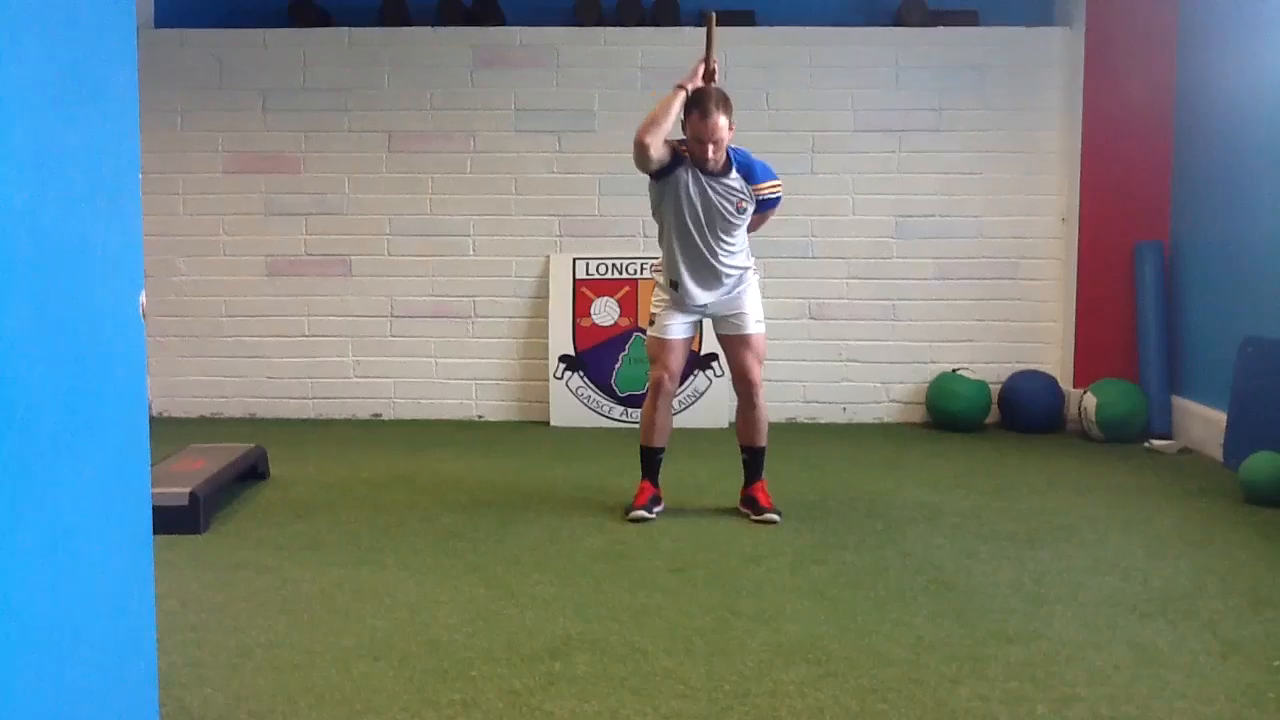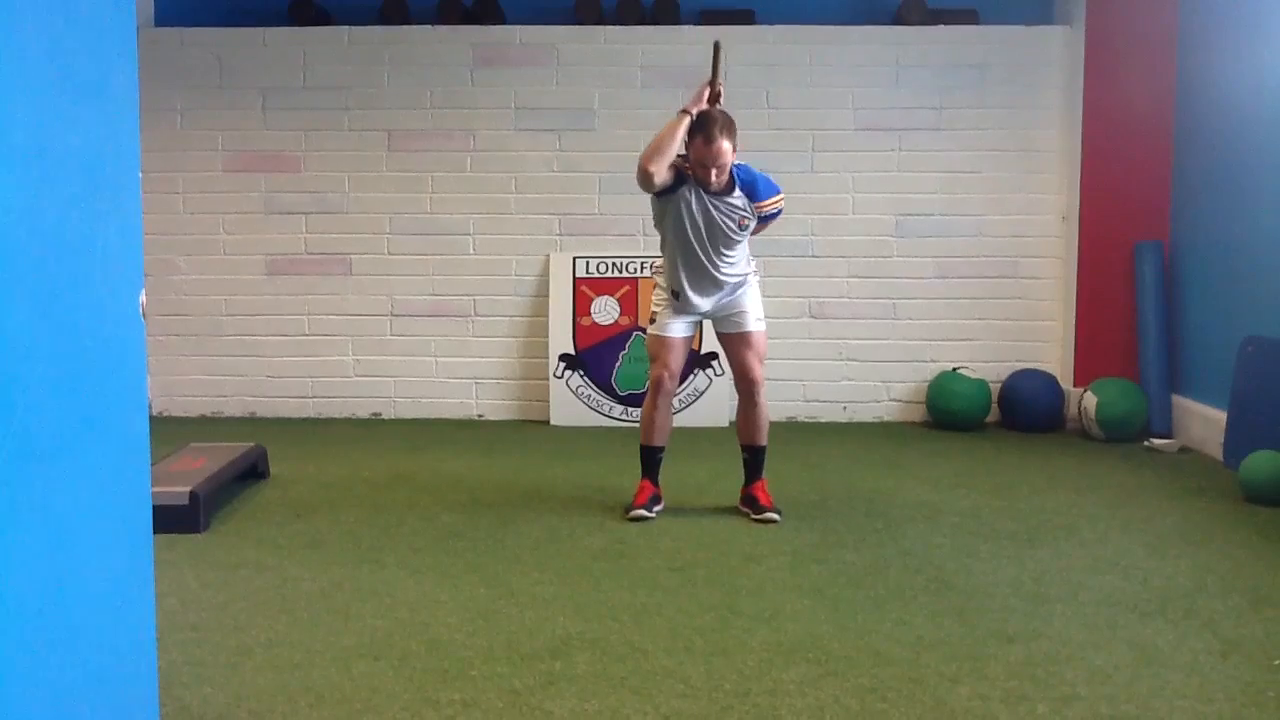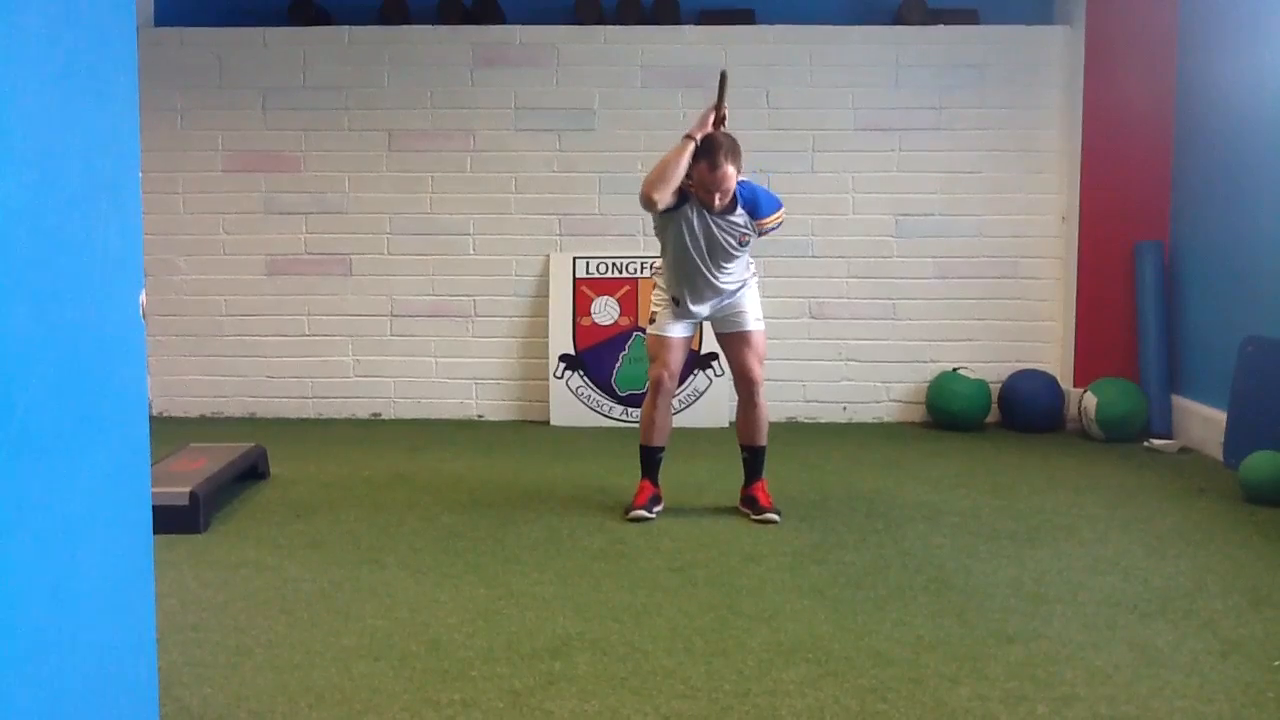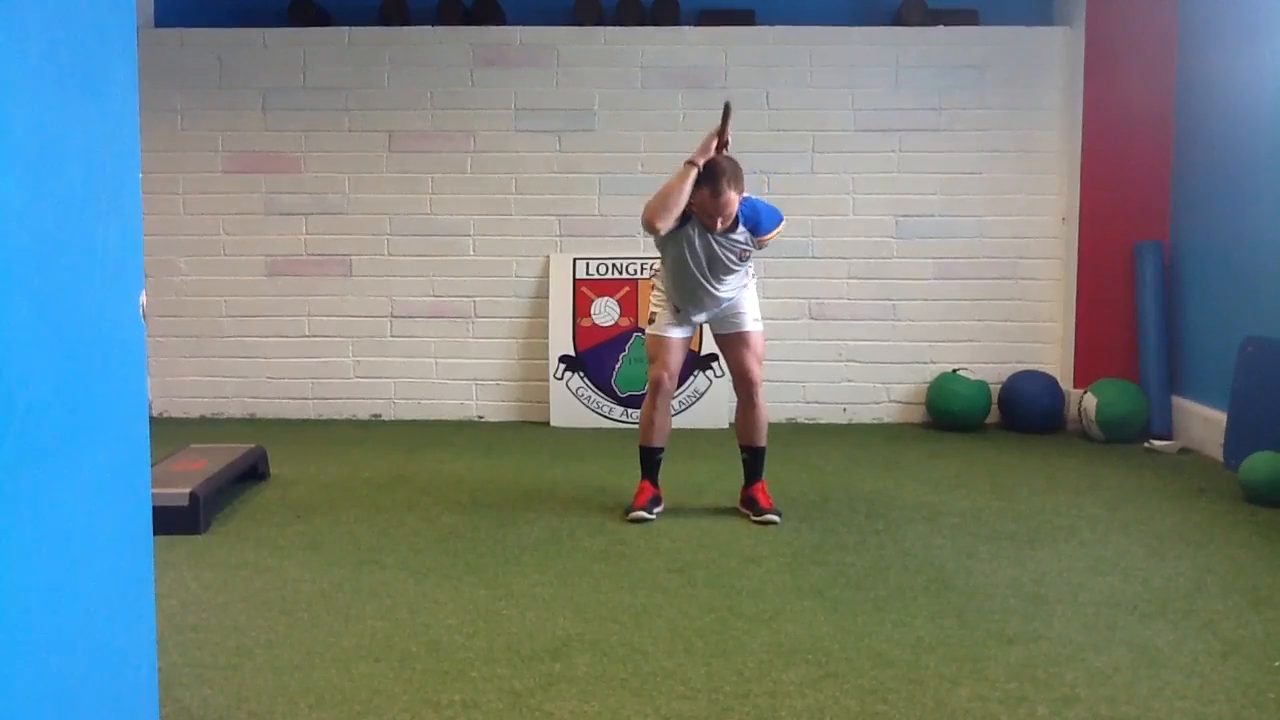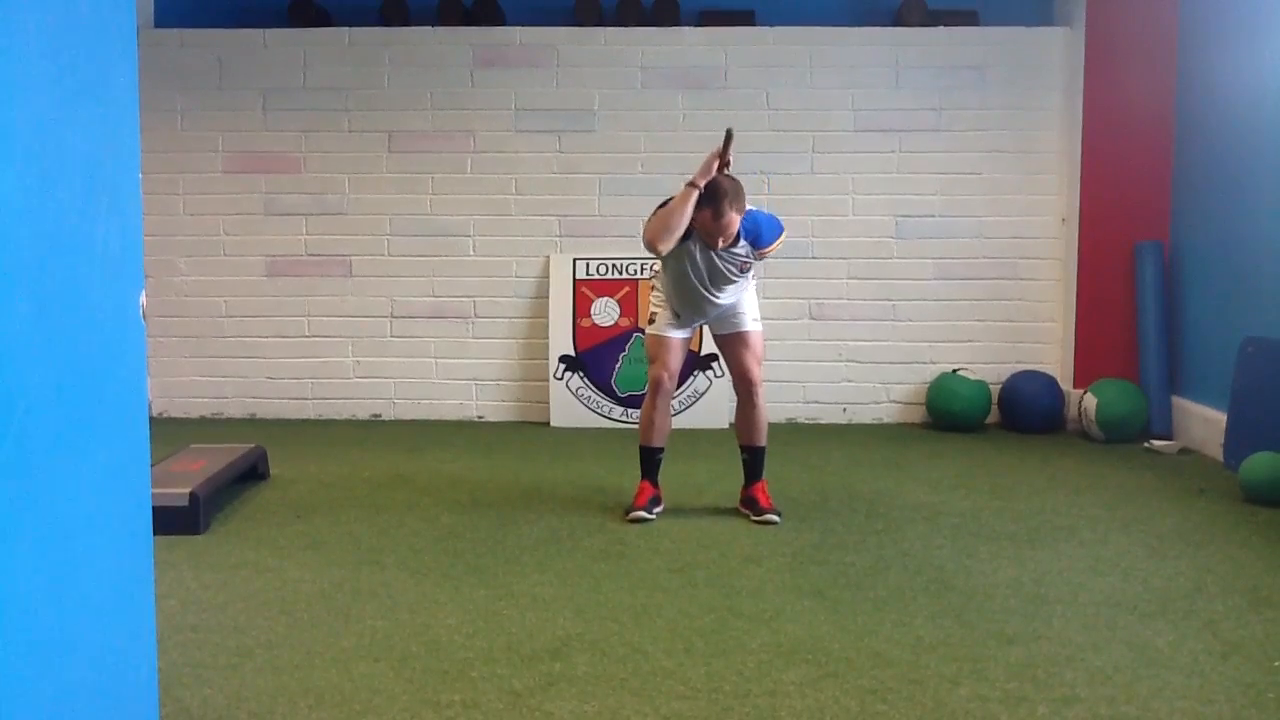
dt=0.2s
person 1, frame 1
left shoulder: (754, 173)
right shoulder: (669, 164)
right elbow: (644, 141)
right wrist: (686, 86)
left hip: (735, 287)
right hip: (677, 288)
left knee: (750, 384)
right knee: (662, 382)
left ankle: (754, 487)
right ankle: (649, 486)
person 1, frame 2
left shoulder: (757, 188)
right shoulder: (672, 178)
right elbow: (647, 169)
right wrist: (689, 111)
left hip: (735, 288)
right hip: (677, 290)
left knee: (752, 381)
right knee: (662, 381)
left ankle: (754, 486)
right ankle: (649, 485)
person 1, frame 3
left shoulder: (759, 203)
right shoulder: (675, 194)
right elbow: (650, 196)
right wrist: (693, 136)
left hip: (735, 292)
right hip: (676, 292)
left knee: (752, 382)
right knee: (661, 381)
left ankle: (754, 487)
right ankle: (649, 486)
person 1, frame 4
left shoulder: (759, 218)
right shoulder: (675, 209)
right elbow: (653, 223)
right wrist: (695, 162)
left hip: (733, 296)
right hip: (675, 296)
left knee: (751, 381)
right knee: (661, 381)
left ankle: (754, 488)
right ankle: (648, 487)
person 1, frame 5
left shoulder: (760, 229)
right shoulder: (676, 217)
right elbow: (655, 243)
right wrist: (697, 182)
left hip: (733, 299)
right hip: (675, 299)
left knee: (751, 383)
right knee: (660, 383)
left ankle: (754, 488)
right ankle: (648, 487)
